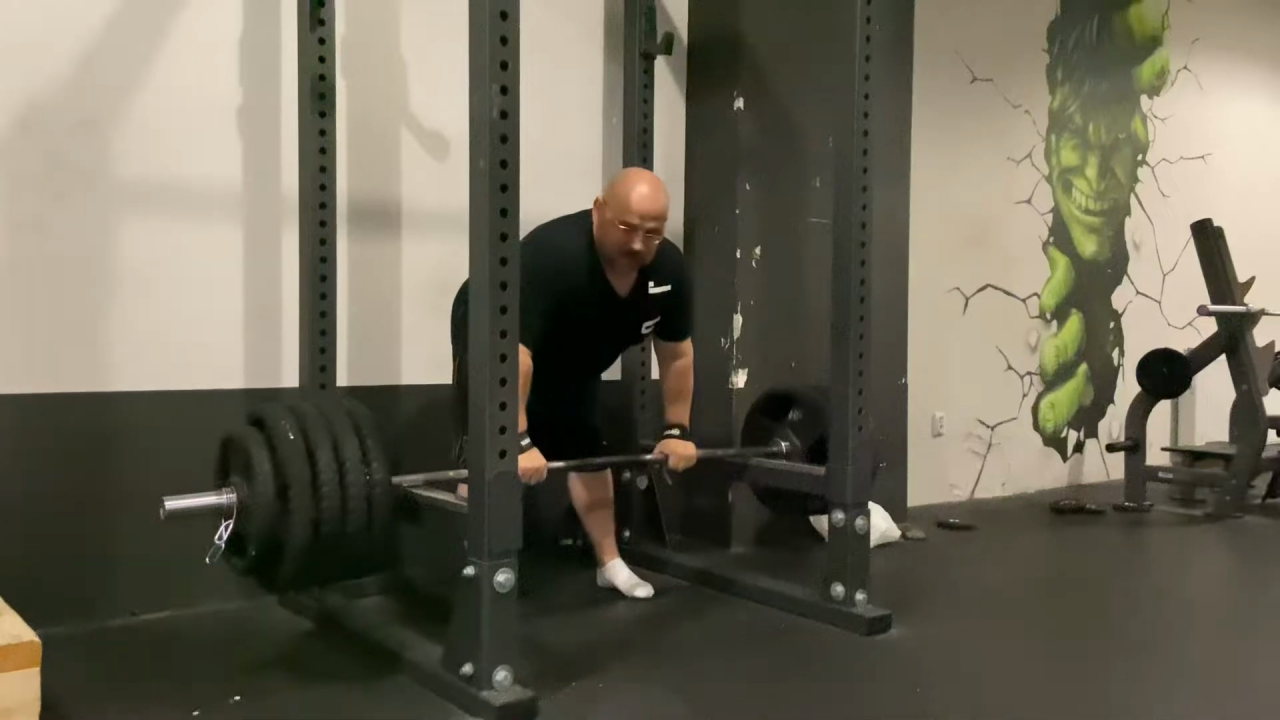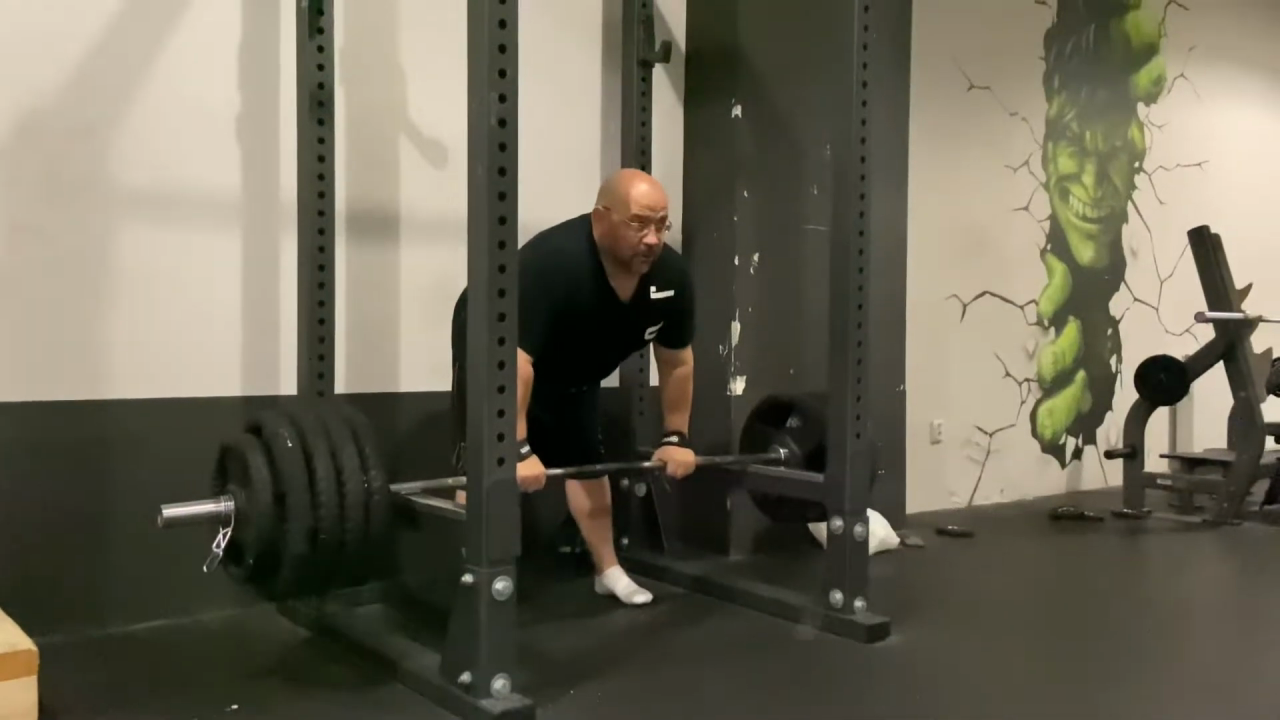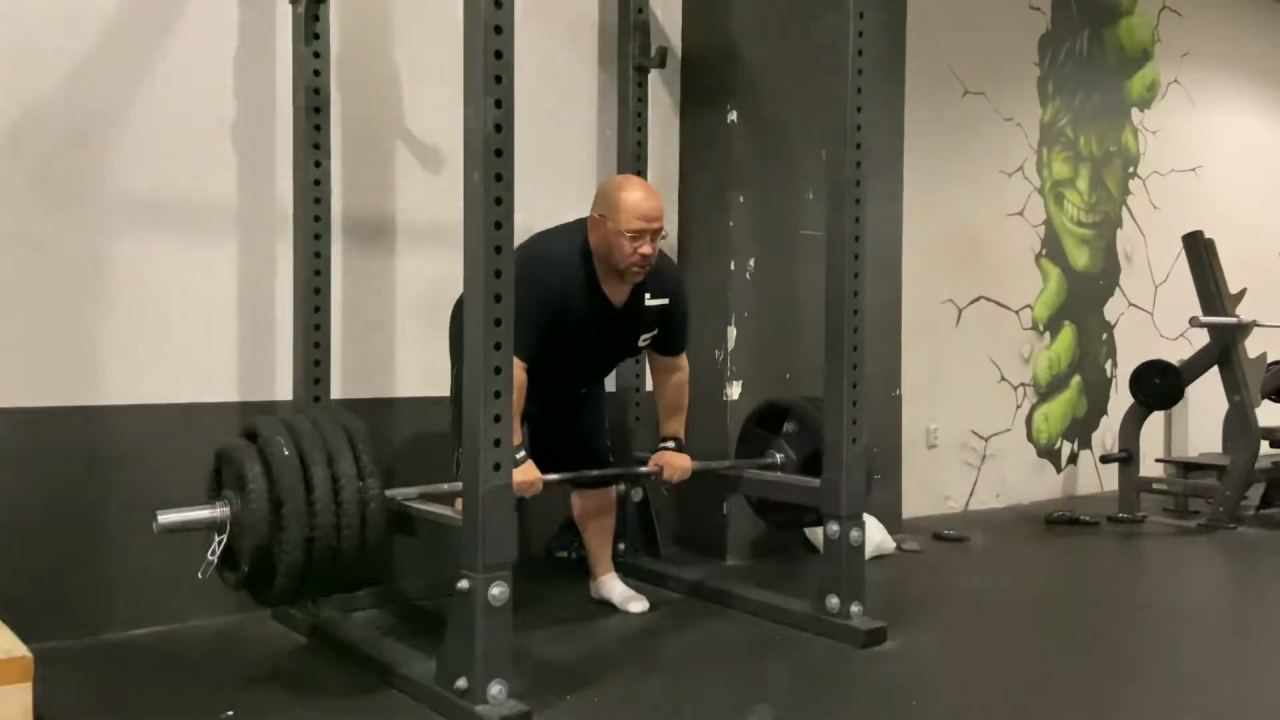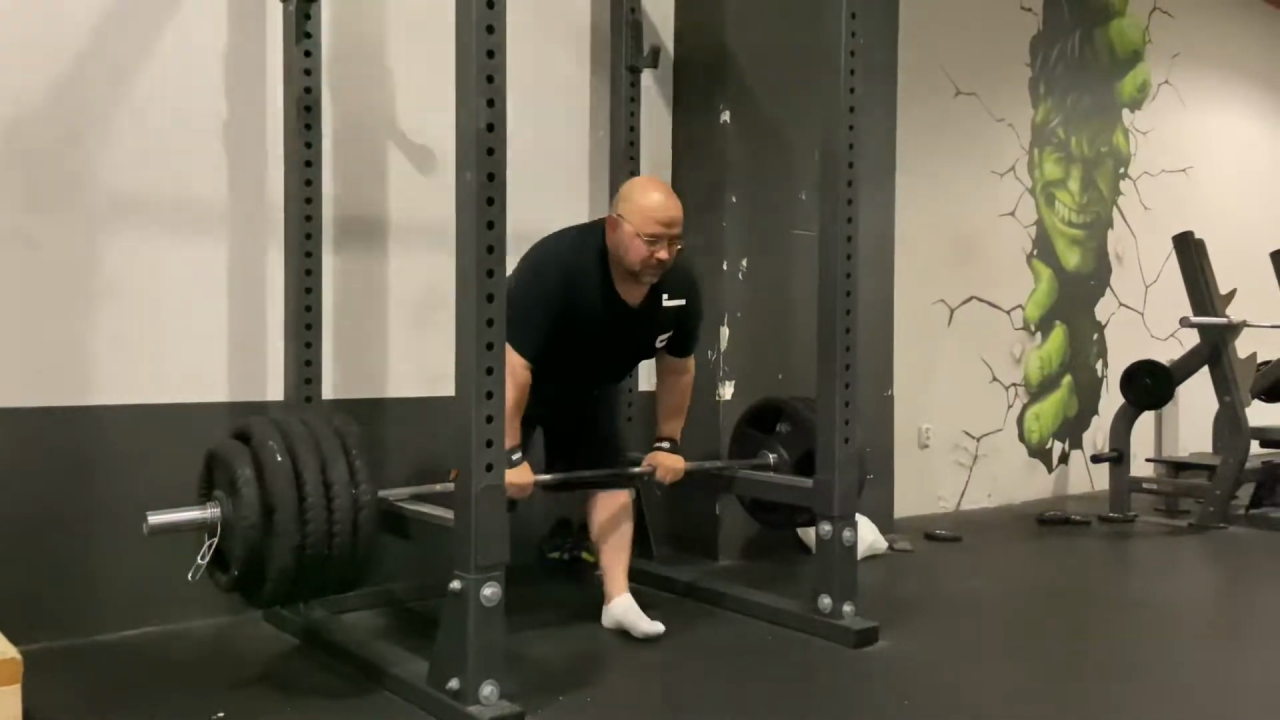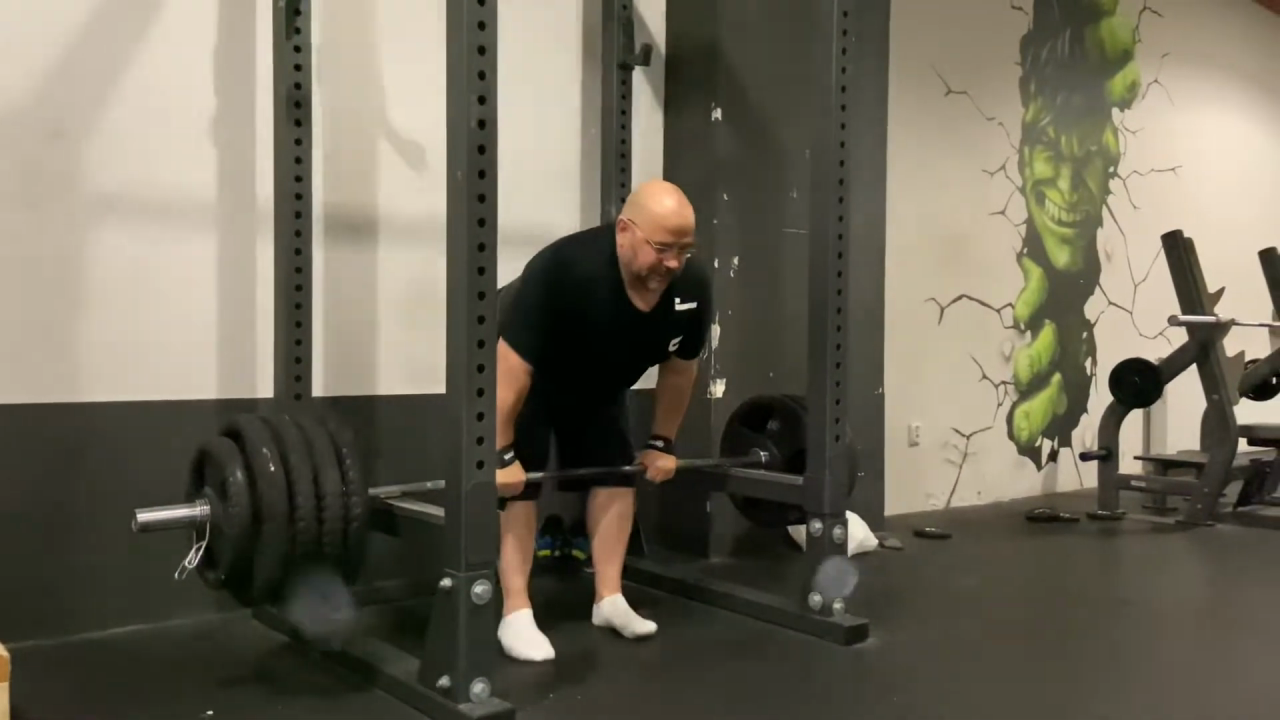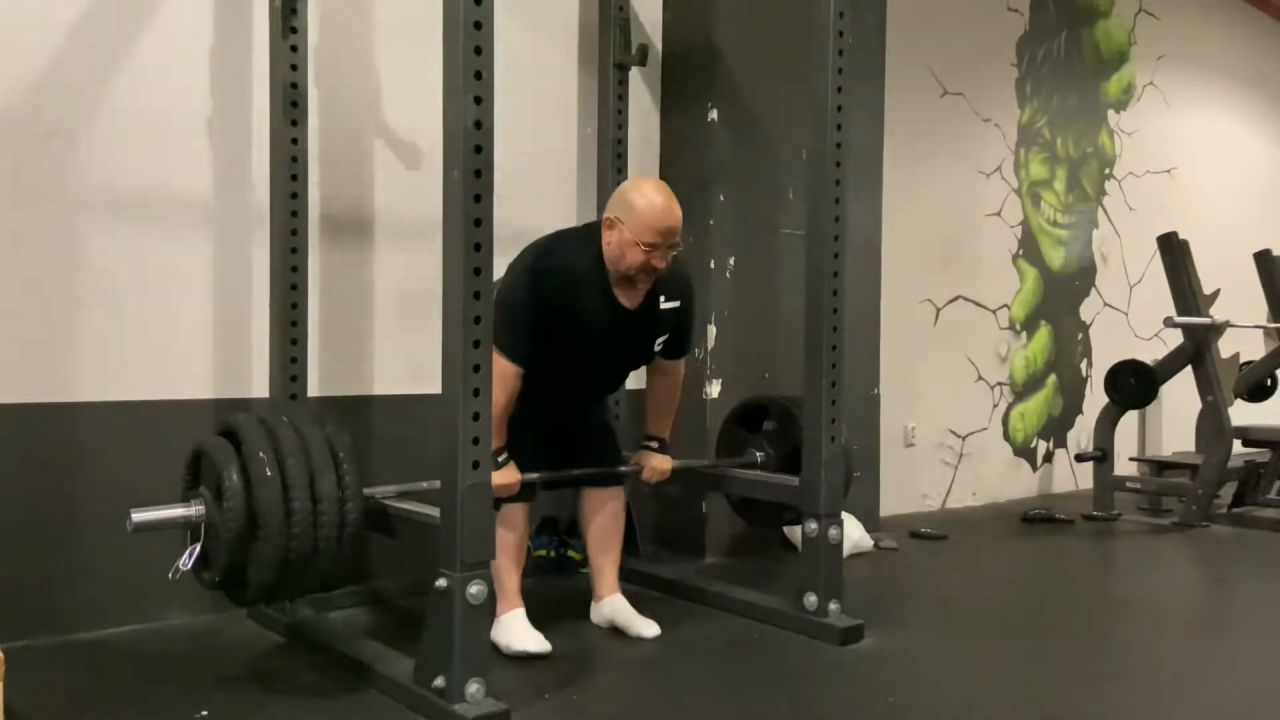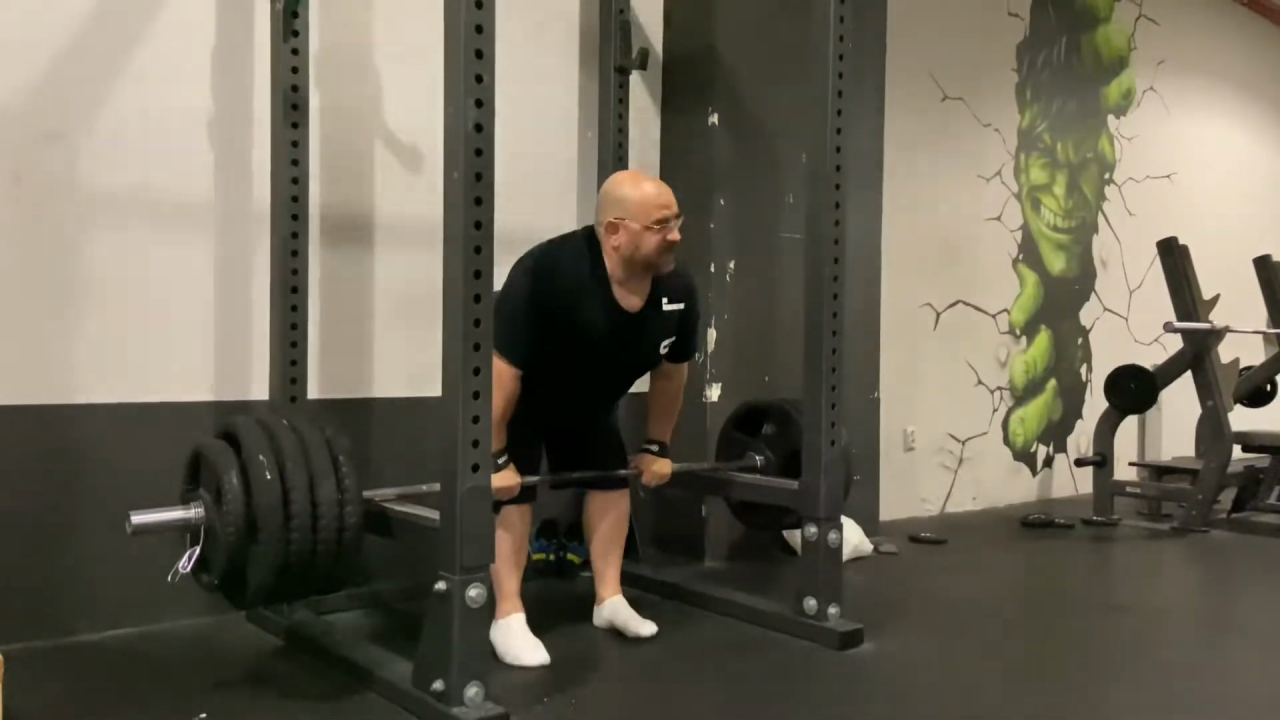
dt=0.5s
person 1, frame 1
left shoulder: (668, 268)
right shoulder: (552, 253)
left elbow: (676, 353)
right elbow: (512, 352)
left wrist: (677, 431)
right wrist: (518, 441)
left hip: (570, 360)
left knee: (587, 451)
left ankle: (610, 563)
person 1, frame 2
left shoulder: (671, 274)
right shoulder: (554, 260)
left elbow: (676, 361)
right elbow: (515, 360)
left wrist: (675, 438)
right wrist: (518, 450)
left hip: (572, 368)
left knee: (586, 461)
left ankle: (608, 571)
person 1, frame 3
left shoulder: (663, 280)
right shoulder: (544, 266)
left elbow: (671, 367)
right elbow: (506, 366)
left wrist: (672, 442)
right wrist: (514, 455)
left hip: (576, 373)
left knee: (595, 467)
left ankle: (603, 576)
person 1, frame 4
left shoulder: (679, 284)
right shoulder: (558, 264)
left elbow: (678, 369)
right elbow: (512, 364)
left wrist: (667, 444)
right wrist: (510, 455)
left hip: (591, 383)
right hip: (514, 370)
left knee: (610, 475)
left ankle: (618, 600)
person 1, frame 5
left shoulder: (692, 286)
right shoulder: (564, 269)
left elbow: (680, 368)
right elbow: (512, 365)
left wrist: (662, 443)
right wrist: (501, 455)
left hip: (597, 388)
right hip: (525, 379)
left knee: (616, 475)
right knee: (519, 483)
left ankle: (609, 600)
right ankle: (516, 613)
person 1, frame 6
left shoulder: (675, 286)
right shoulder: (548, 268)
left elbow: (667, 368)
right elbow: (502, 369)
left wrist: (656, 444)
right wrist: (495, 456)
left hip: (581, 391)
right hip: (512, 385)
left knee: (606, 475)
right knee: (512, 487)
left ankle: (607, 598)
right ankle: (508, 613)
person 1, frame 7
left shoulder: (678, 289)
right shoulder: (547, 273)
left elbow: (671, 371)
right elbow: (501, 369)
left wrist: (656, 448)
right wrist: (494, 458)
left hip: (590, 399)
right hip: (518, 395)
left knee: (612, 478)
right knee: (512, 490)
left ankle: (609, 600)
right ankle: (508, 617)
